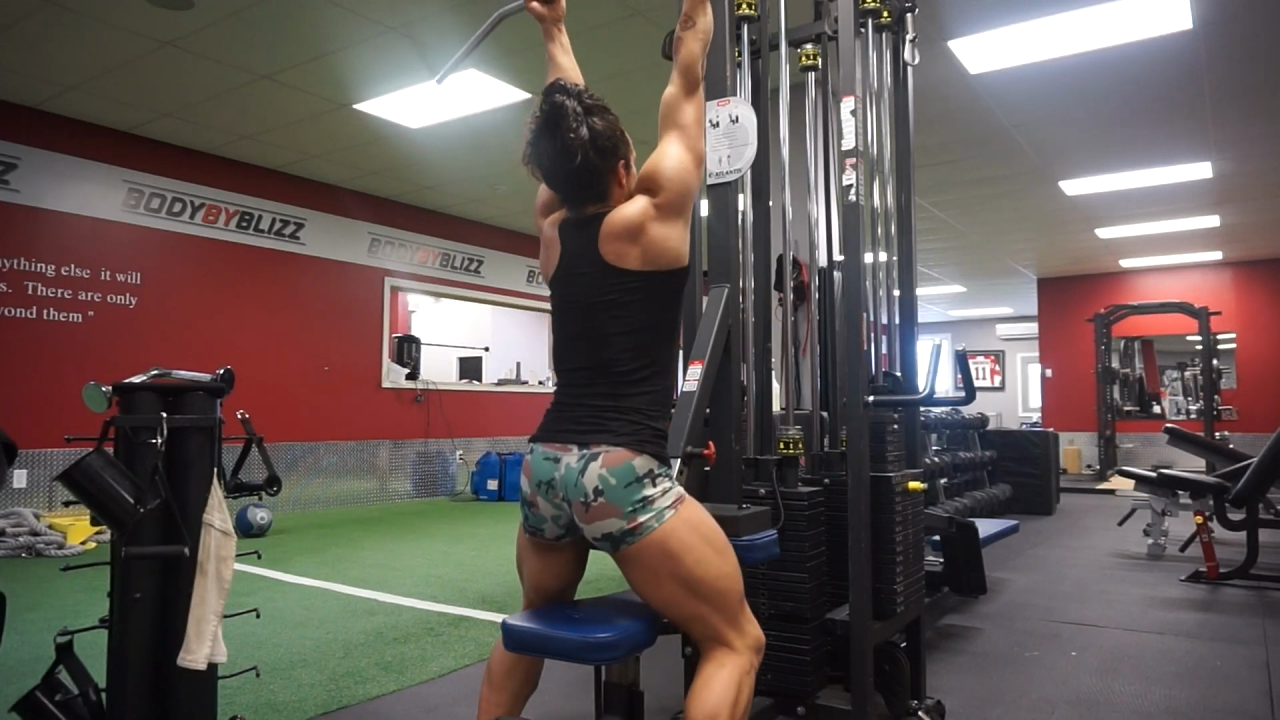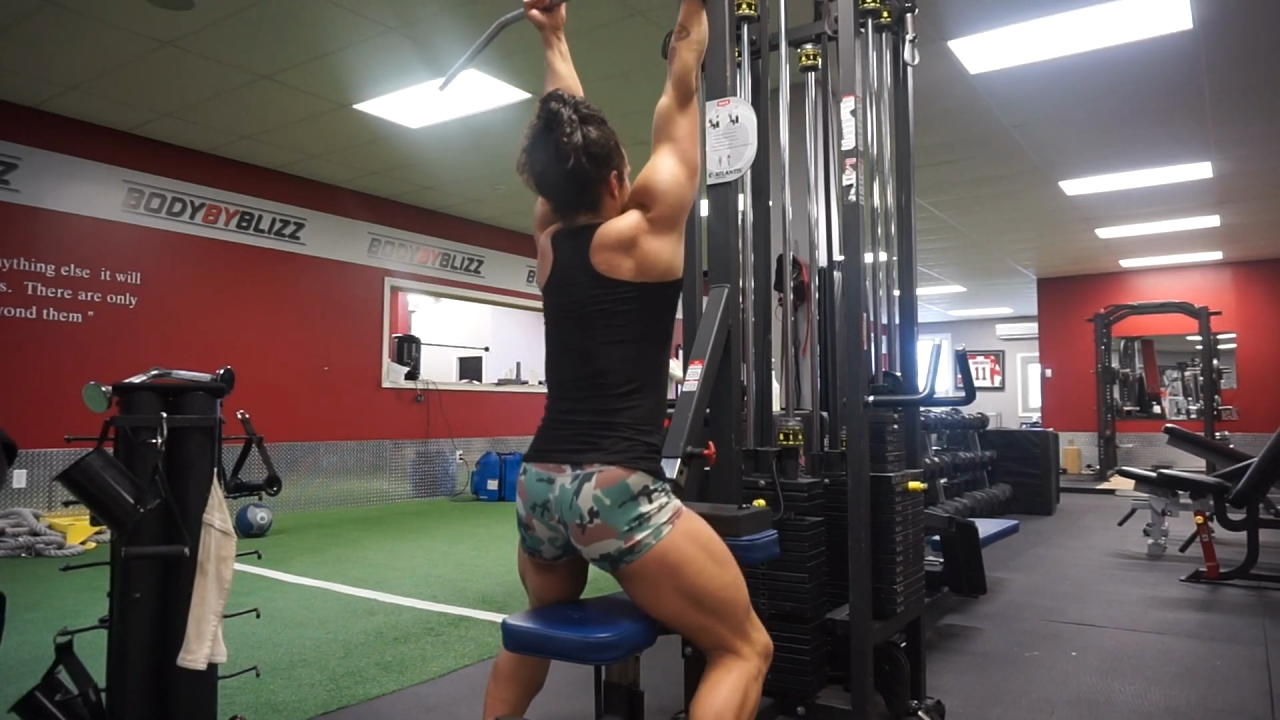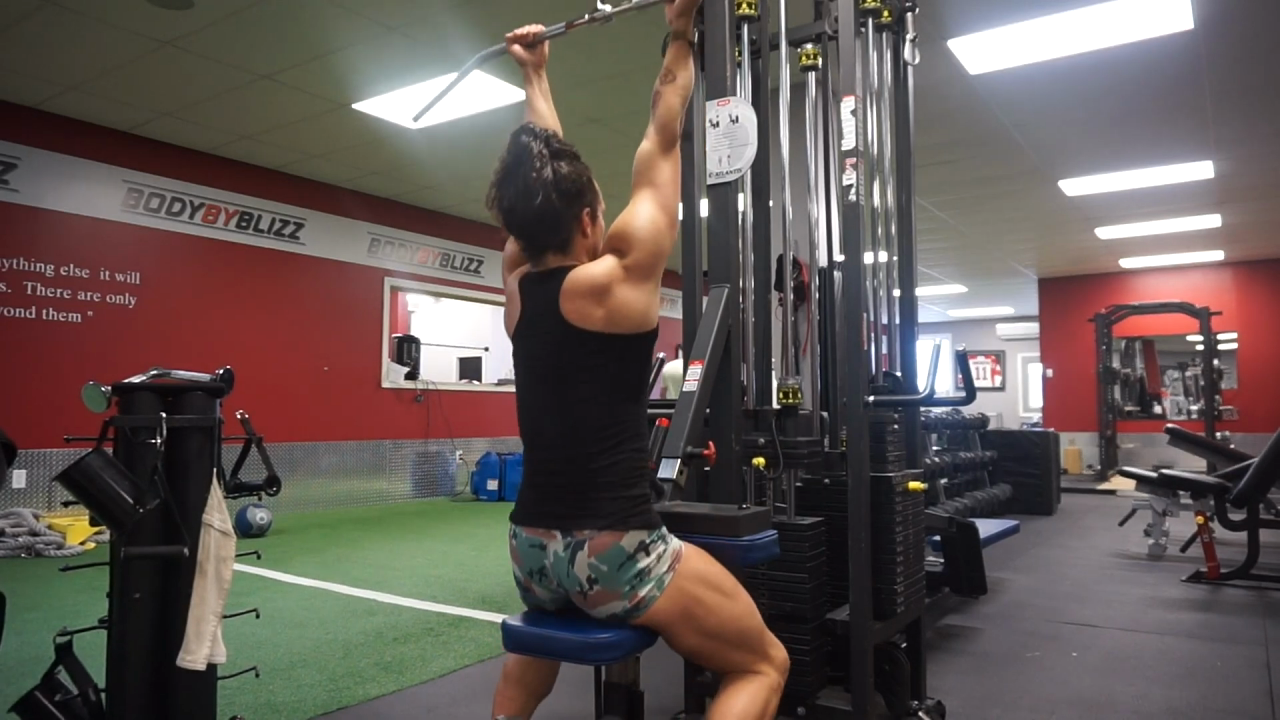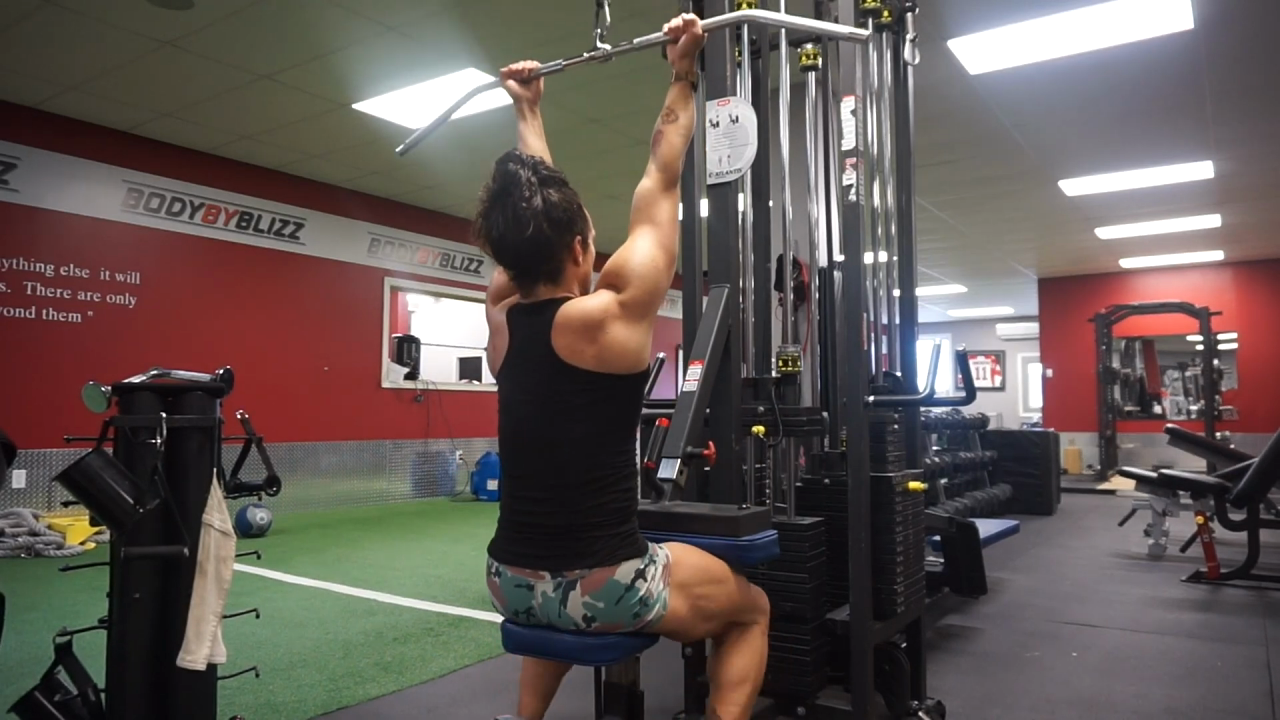
dt=0.4s
person 1, frame 1
left shoulder: (555, 227)
right shoulder: (649, 219)
left elbow: (568, 122)
right elbow: (687, 83)
left hip: (545, 464)
right hip: (621, 471)
left knee: (536, 620)
right knee: (737, 642)
person 1, frame 2
left shoulder: (548, 240)
right shoulder: (643, 231)
left elbow: (566, 130)
right elbow: (679, 99)
left hip: (541, 484)
right hip: (616, 491)
right knee: (744, 650)
person 1, frame 3
left shoulder: (517, 282)
right shoulder: (613, 281)
left elbow: (542, 172)
right elbow: (660, 146)
left wrist: (534, 76)
left hip: (533, 547)
right hip: (610, 550)
person 1, frame 4
left shoulder: (501, 313)
right shoulder: (612, 314)
left elbow: (530, 205)
right elbow: (661, 181)
left wrist: (528, 109)
right wrist: (683, 76)
left hip: (511, 583)
right hip: (599, 586)
right knee: (750, 606)
